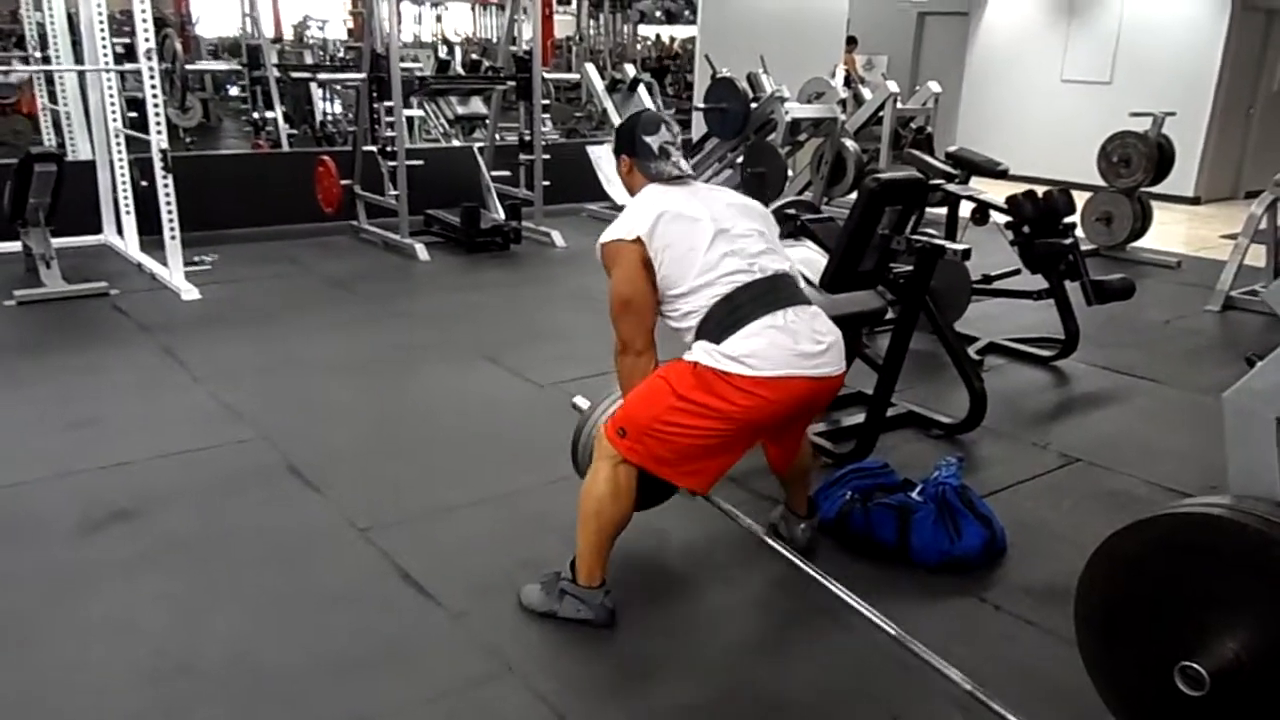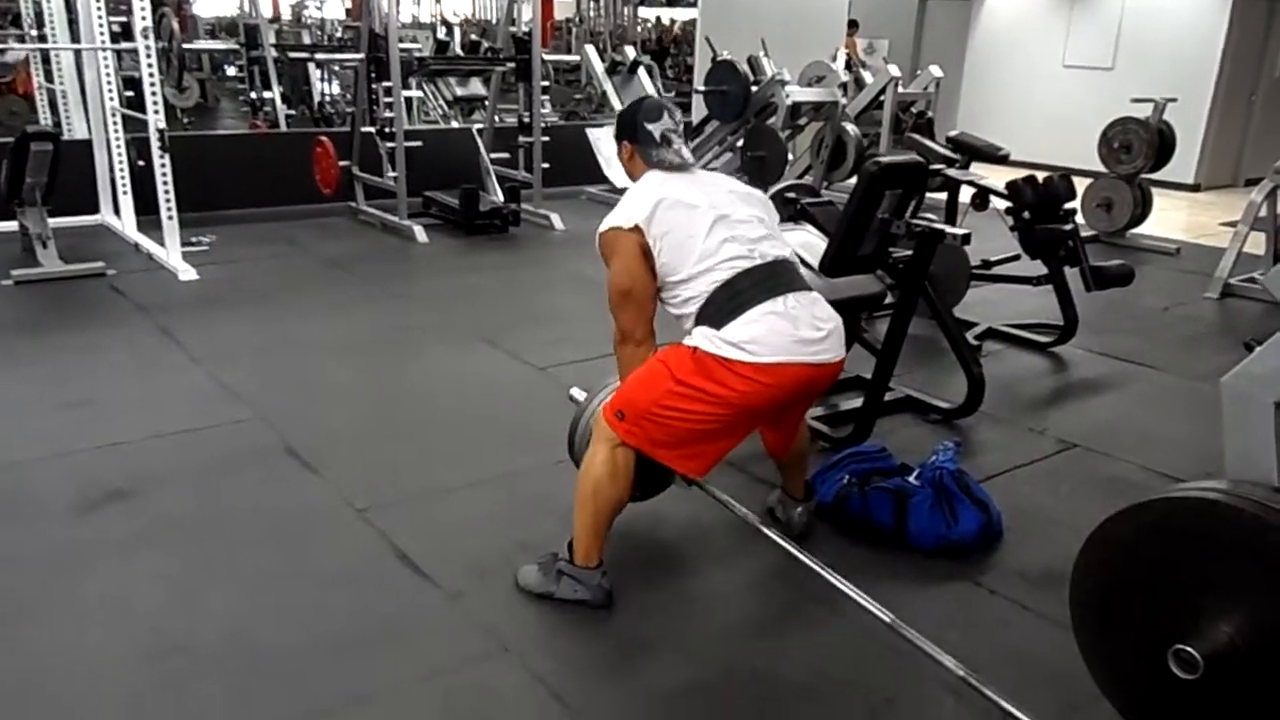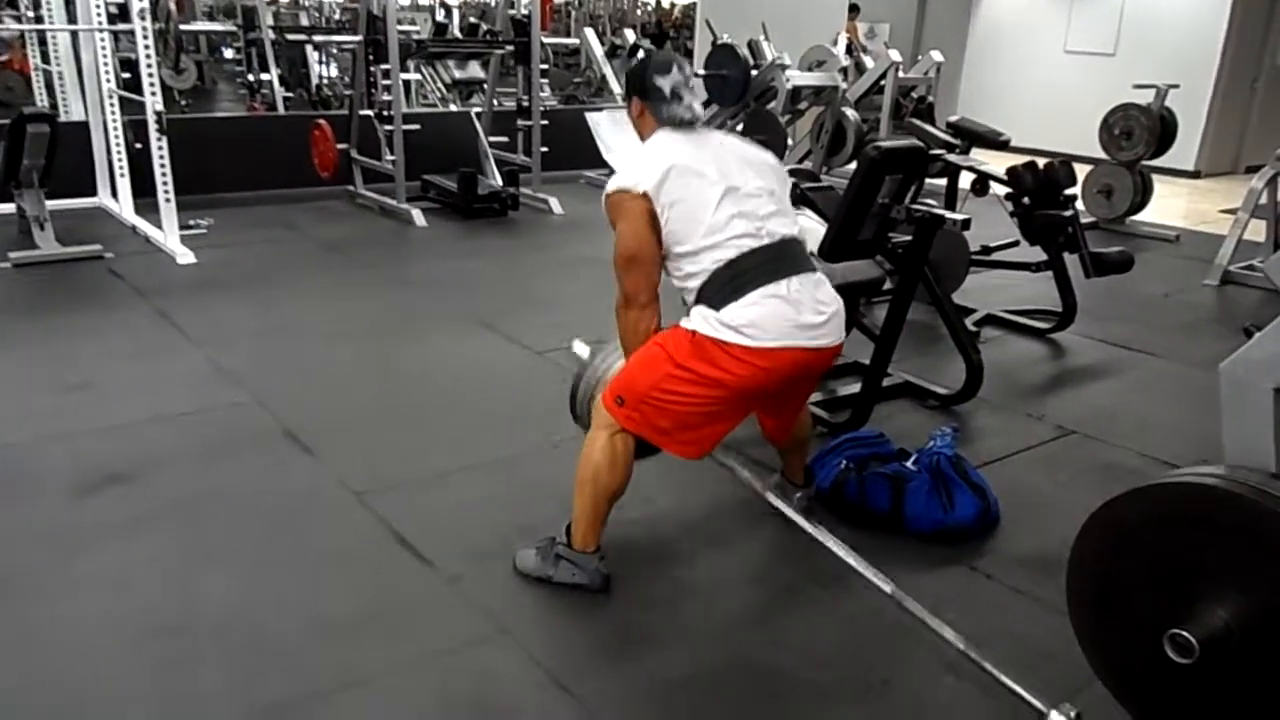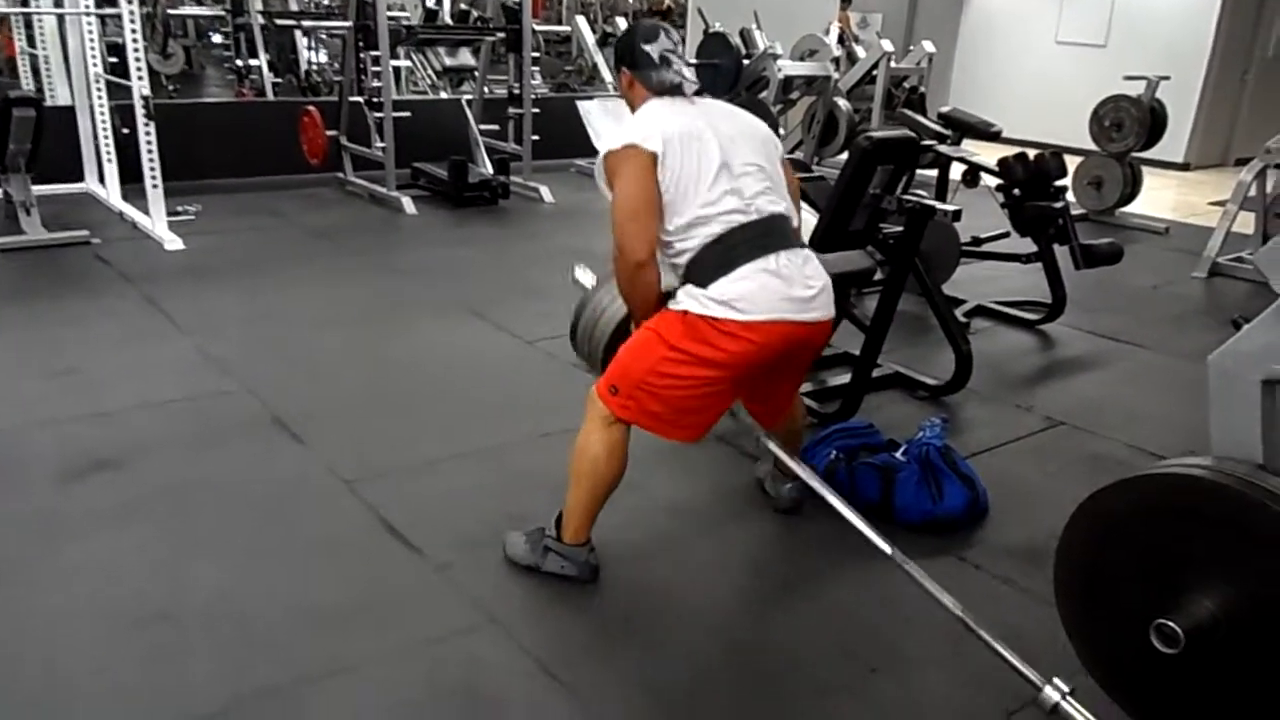
dt=0.2s
person 1, frame 1
left shoulder: (627, 231)
right shoulder: (738, 202)
left elbow: (636, 348)
left wrist: (648, 433)
left hip: (749, 364)
right hip: (824, 354)
left knee: (614, 448)
right knee: (784, 423)
left ankle: (584, 591)
right ankle: (798, 520)
person 1, frame 2
left shoulder: (627, 219)
right shoulder: (737, 188)
left elbow: (634, 337)
left wrist: (646, 414)
left hip: (749, 349)
right hip: (824, 340)
left knee: (612, 432)
right knee: (782, 407)
left ankle: (581, 572)
right ankle: (795, 504)
person 1, frame 3
left shoulder: (635, 180)
right shoulder: (752, 153)
left elbow: (638, 304)
left wrist: (645, 376)
left hip: (747, 329)
right hip: (823, 320)
left knee: (613, 417)
right knee: (782, 397)
left ankle: (579, 556)
right ankle: (796, 489)
person 1, frame 4
left shoulder: (635, 140)
right shoulder: (747, 120)
left elbow: (636, 255)
left wrist: (648, 322)
left hip: (733, 309)
right hip: (812, 298)
left knee: (608, 408)
right knee: (776, 391)
left ankle: (568, 547)
right ankle: (785, 480)
